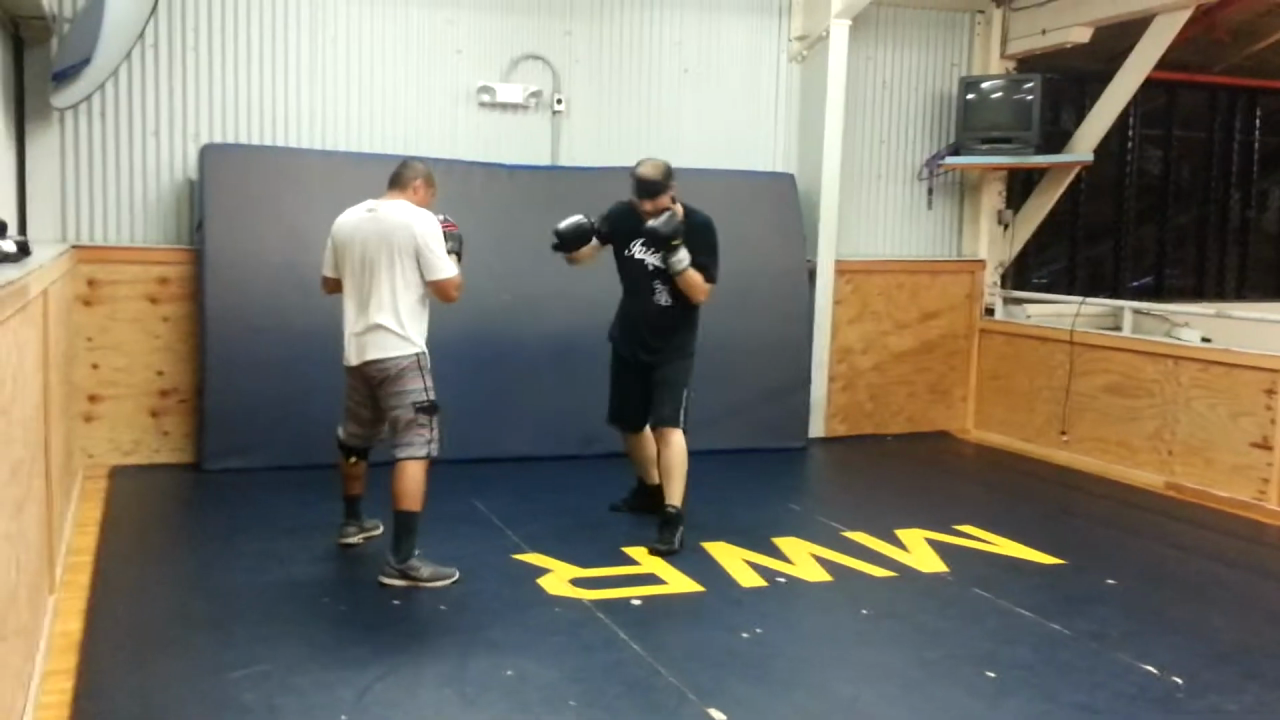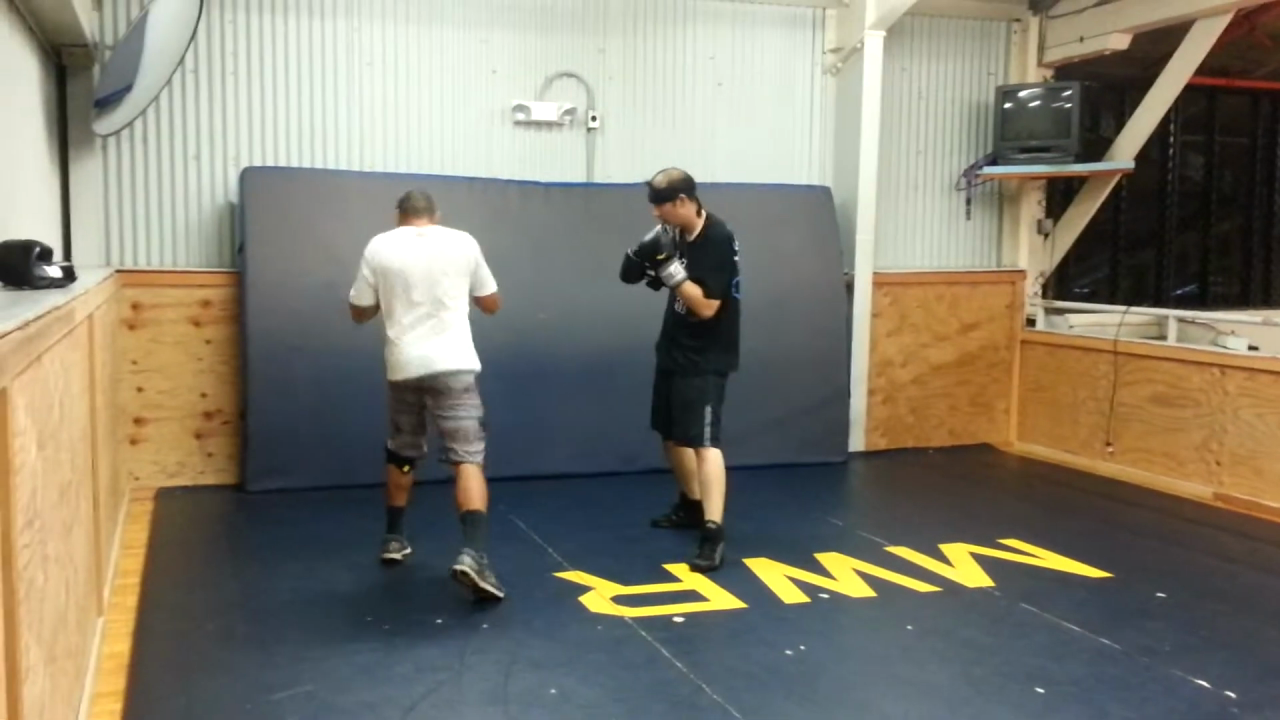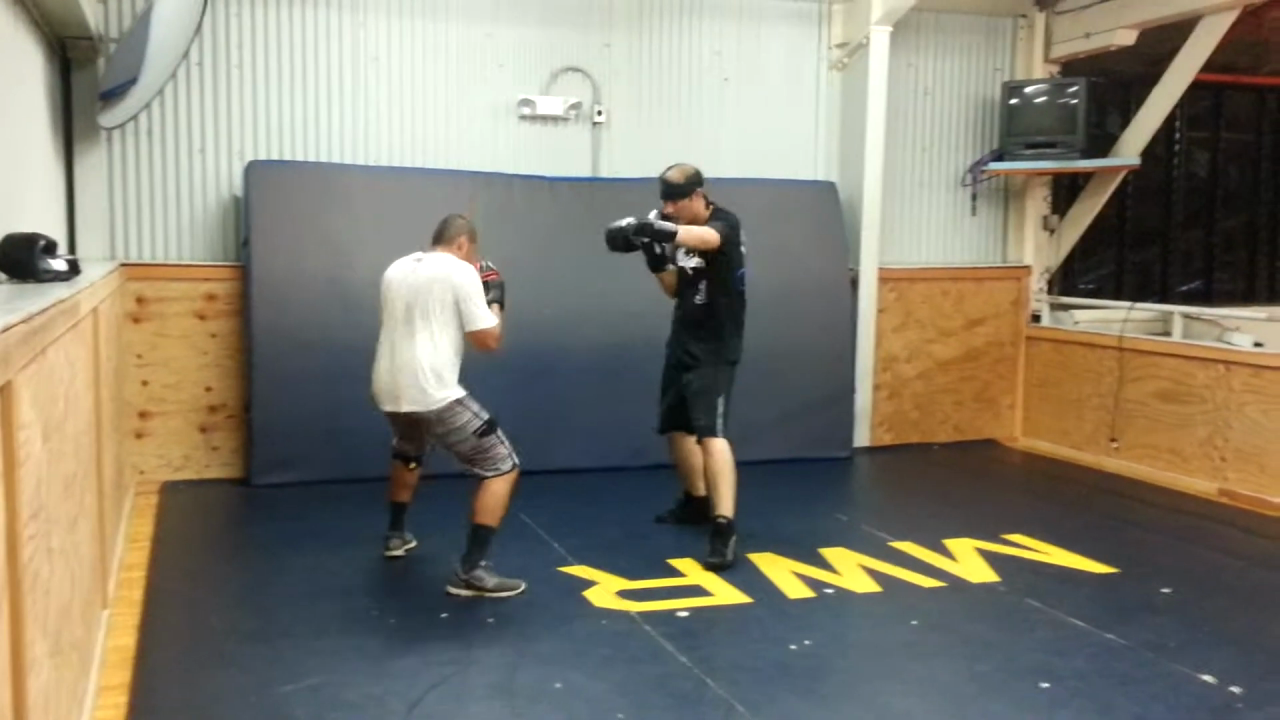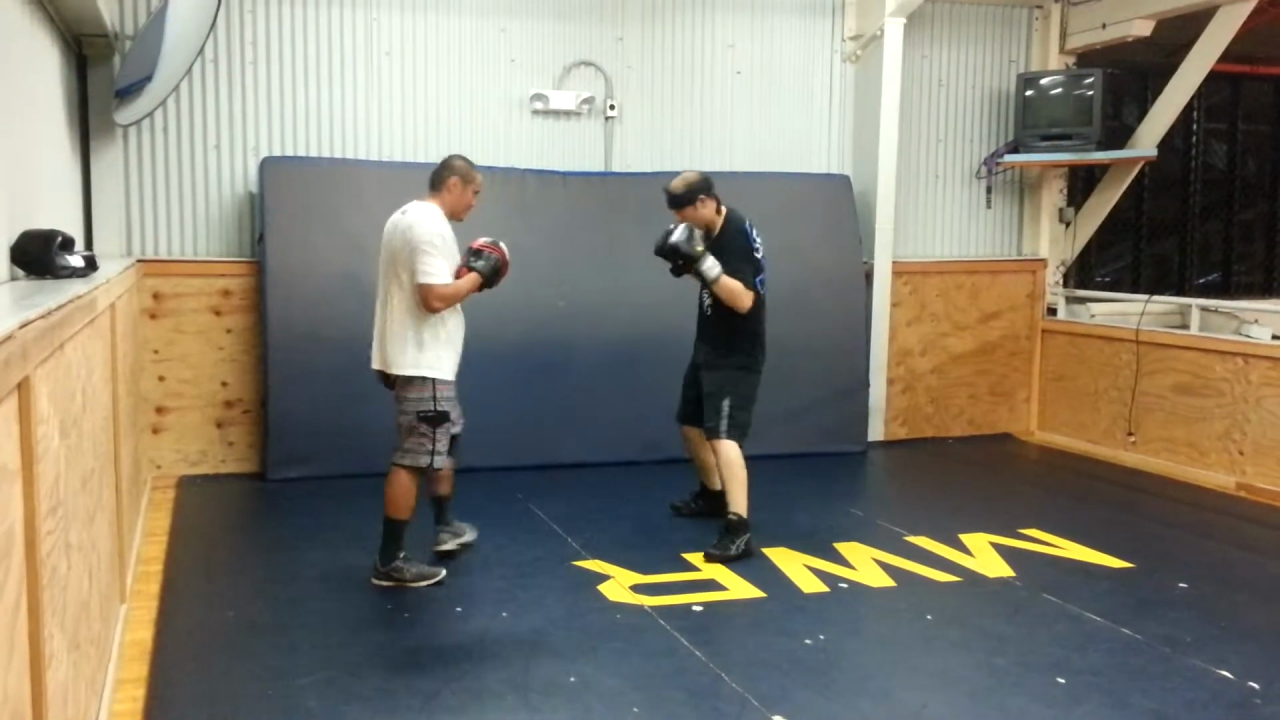
dt=1s
person 1, frame 1
left shoulder: (345, 220)
right shoulder: (420, 221)
left elbow: (330, 283)
right elbow: (450, 291)
right wrist: (452, 251)
left hip: (358, 351)
right hip: (400, 353)
left knee: (355, 441)
right knee: (414, 450)
left ankle: (353, 521)
right ankle: (402, 560)
person 1, frame 2
left shoulder: (379, 247)
right shoulder: (463, 242)
left elbow: (359, 313)
right elbow: (492, 304)
left hip: (405, 369)
right hip: (454, 367)
left knee: (401, 454)
right knee: (468, 460)
left ankle: (394, 539)
right ankle: (474, 555)
person 1, frame 3
left shoulder: (395, 271)
right shoulder: (461, 274)
right elbow: (488, 341)
right wrist: (495, 301)
left hip: (389, 391)
right hip: (433, 395)
left knee: (408, 452)
right knee: (502, 468)
left ankle: (396, 534)
right ankle: (471, 570)
person 1, frame 4
left shoulder: (405, 217)
right shoulder: (432, 226)
right elbow: (435, 298)
left wrist: (464, 272)
right wrist: (479, 275)
left hip: (417, 357)
right hip: (422, 362)
left knee: (445, 439)
right knee: (413, 458)
left ankle: (445, 526)
right ankle: (390, 561)
person 2, frame 1
left shoulder: (699, 225)
right shoulder: (624, 215)
left elbow: (700, 294)
right elbow: (580, 253)
left wrist: (675, 249)
right wrist: (573, 239)
left hip: (673, 347)
right hip: (629, 341)
left knee: (668, 426)
right knee: (628, 423)
left ankle: (673, 516)
right ankle: (650, 489)
person 2, frame 2
left shoulder: (718, 239)
right shoulder: (679, 232)
left elbow: (705, 306)
left wrist: (668, 264)
right wrist: (655, 272)
left hip: (706, 359)
right hip: (675, 351)
left knee: (704, 442)
right knee: (671, 434)
left ankle: (713, 533)
right ankle: (691, 505)
person 2, frame 3
left shoulder: (723, 223)
right shoulder: (673, 230)
left elbow: (706, 241)
left wrist: (655, 229)
right wrist: (655, 256)
left hip: (714, 349)
right hip: (681, 345)
left knee: (710, 434)
right knee: (676, 429)
left ankle: (724, 529)
right ankle: (696, 501)
person 2, frame 4
left shoulder: (735, 235)
right shoulder: (705, 229)
left elbow: (743, 301)
left wrist: (702, 258)
right wrist: (681, 260)
left hip: (737, 355)
right hip: (709, 346)
left knee: (722, 435)
right knee: (691, 424)
left ankle: (737, 528)
right ankle: (712, 495)
